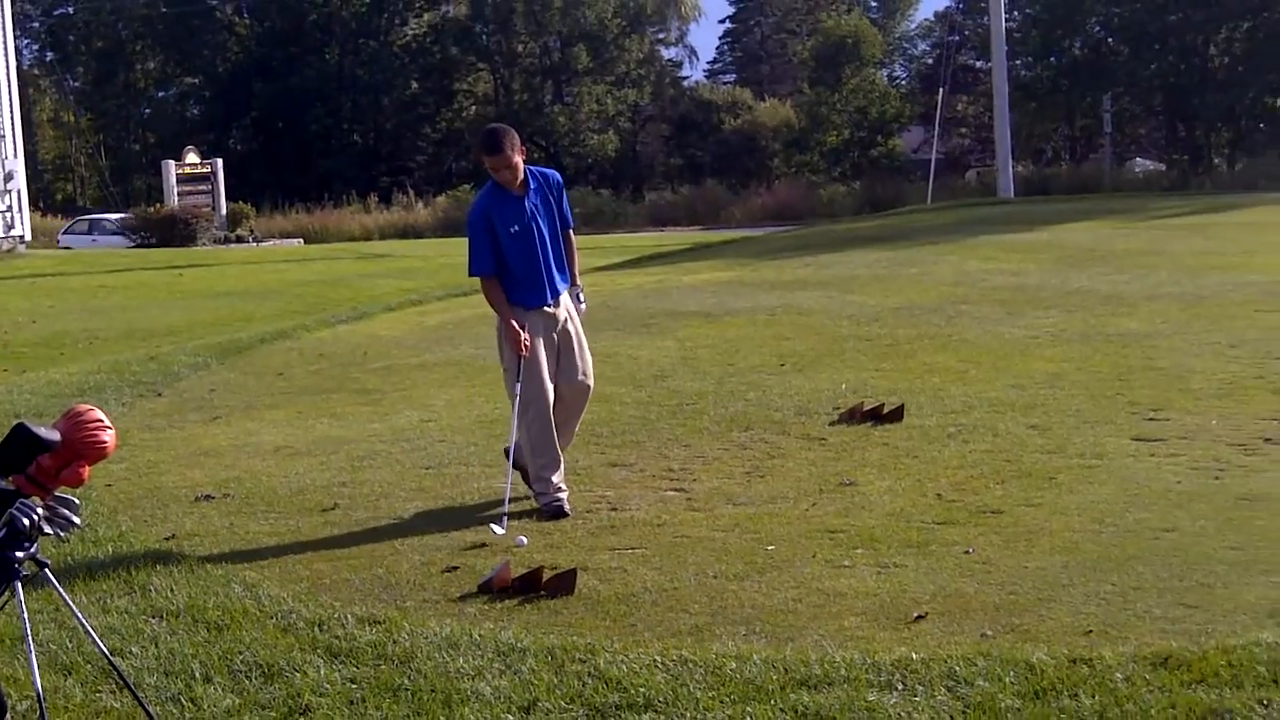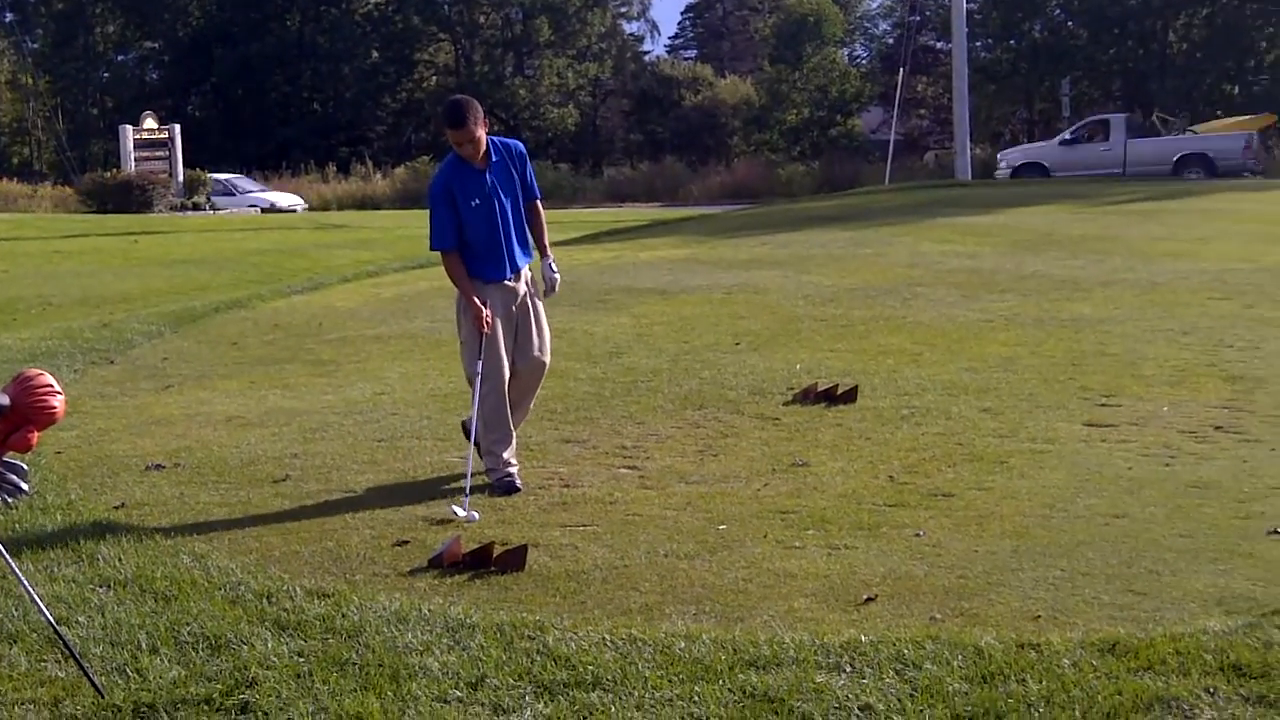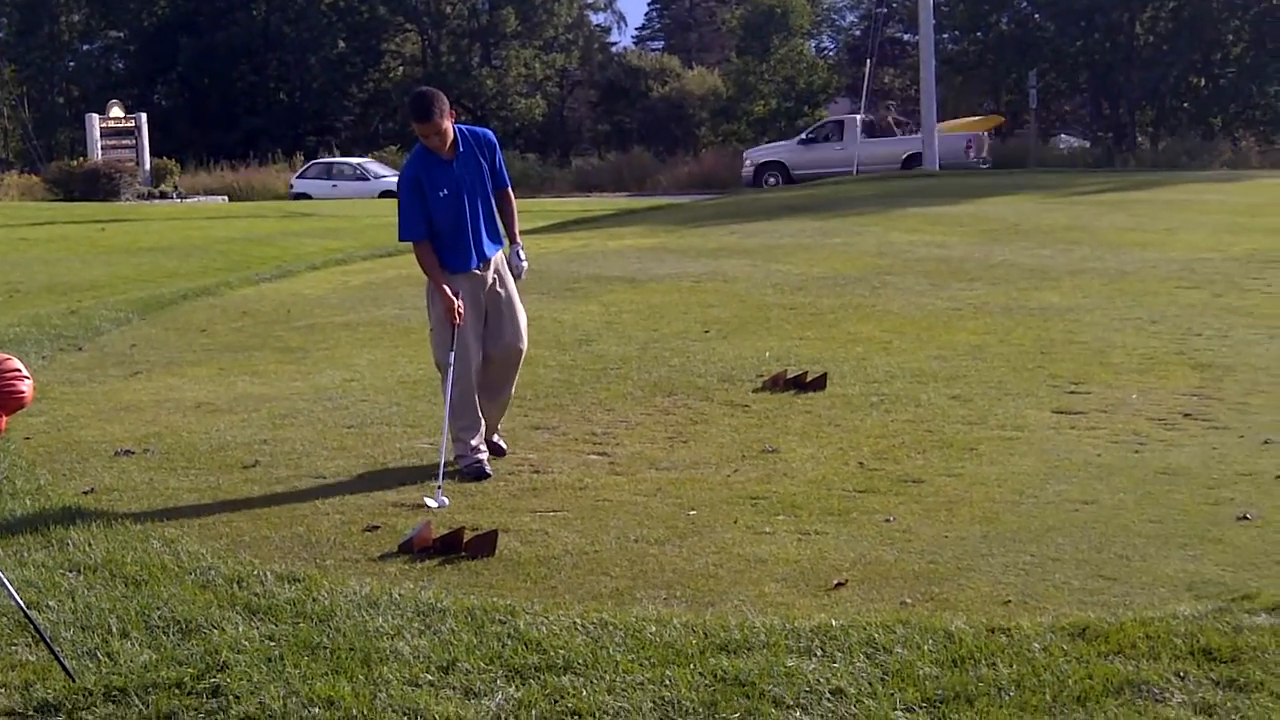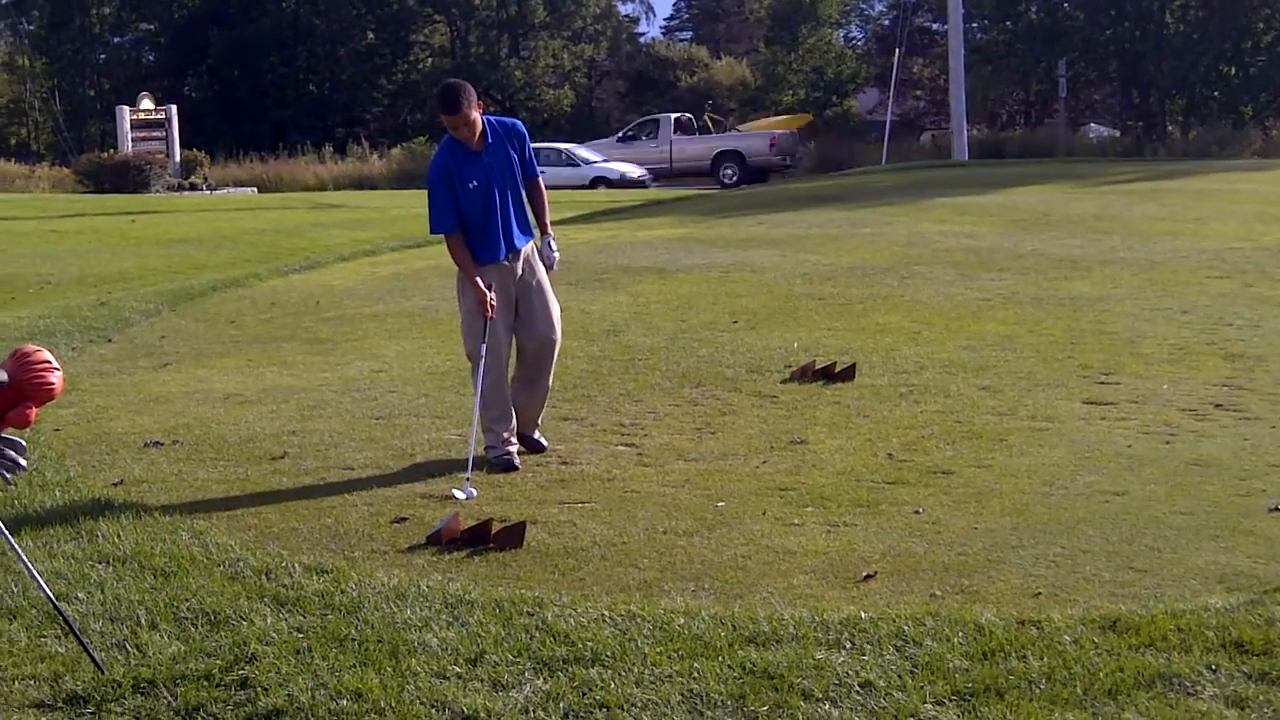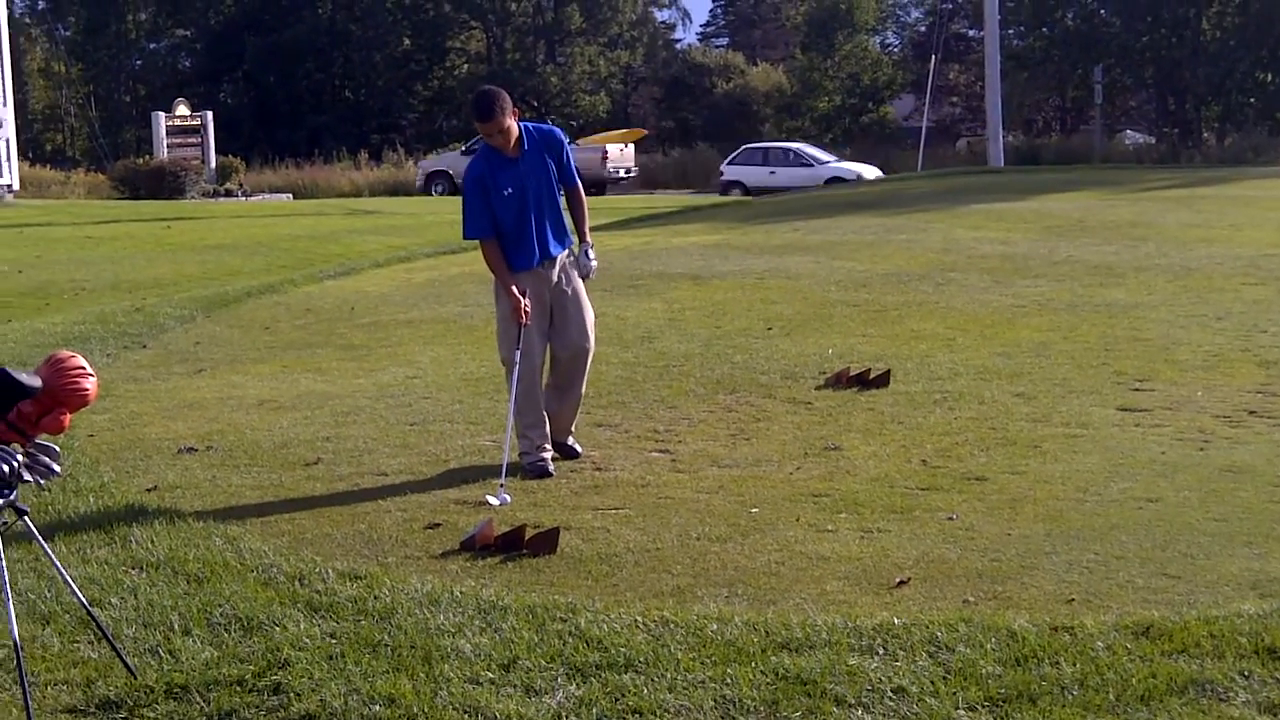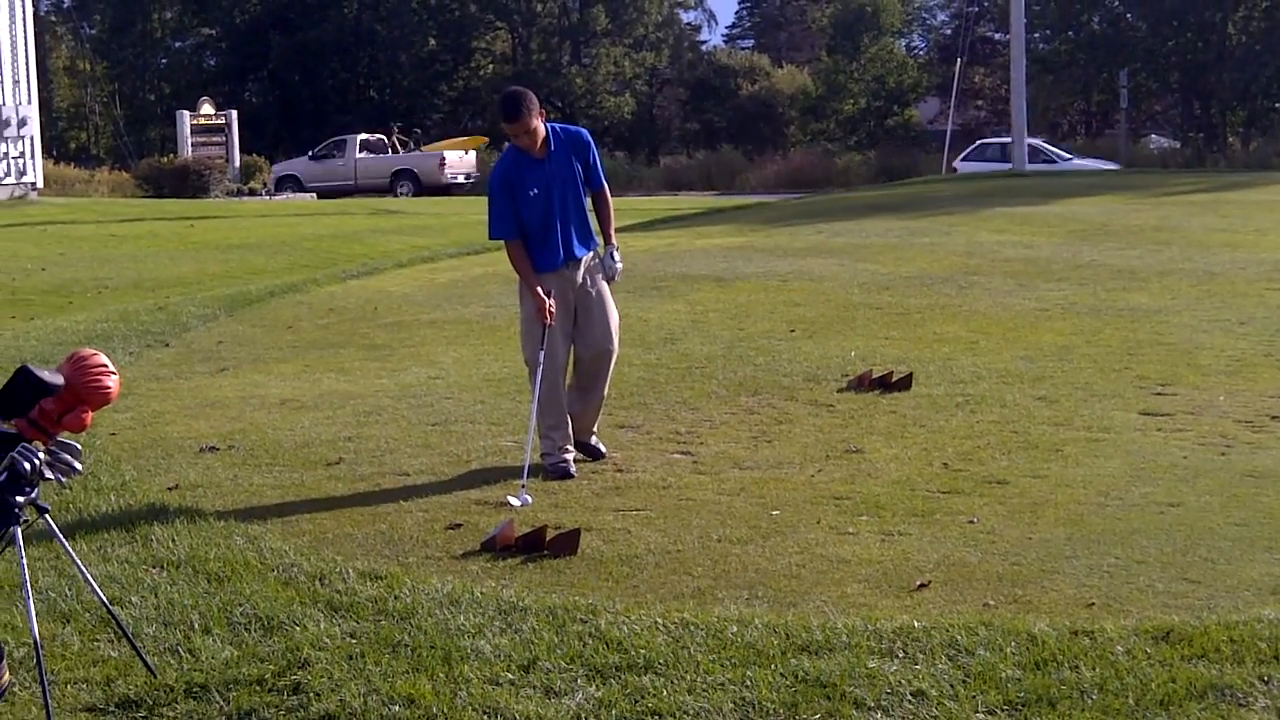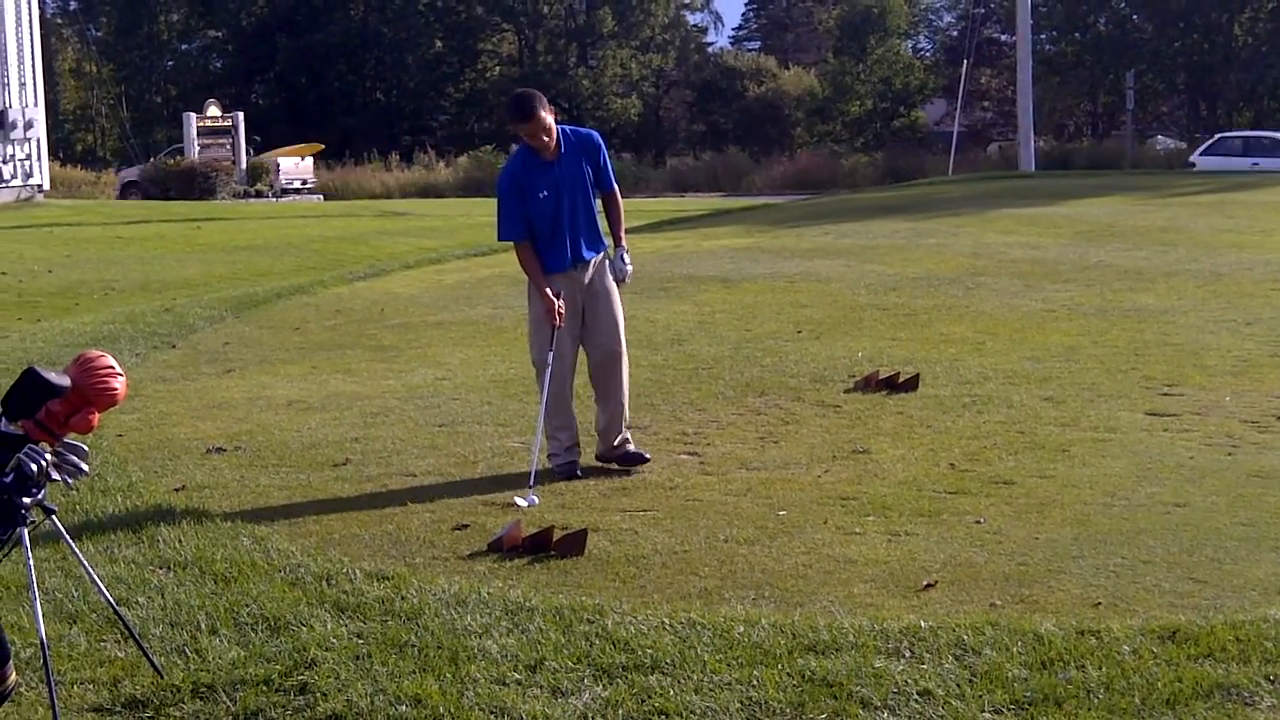
dt=0.3s
person 1, frame 1
left shoulder: (551, 182)
right shoulder: (484, 210)
right elbow: (487, 276)
left wrist: (576, 287)
right wrist: (509, 324)
left hip: (560, 303)
right hip: (523, 314)
left knee: (578, 386)
right knee: (537, 402)
left ankle: (526, 454)
right ankle: (550, 489)
person 1, frame 2
left shoulder: (514, 153)
right shoulder: (445, 182)
left elbow: (532, 205)
right elbow: (448, 250)
left wrist: (546, 258)
right wrist: (472, 300)
left hip: (522, 275)
right hip: (482, 287)
left knee: (535, 360)
right knee: (491, 376)
left ankle: (484, 428)
right ankle: (501, 464)
person 1, frame 3
left shoulder: (484, 142)
right shoulder: (414, 173)
left elbow: (503, 193)
right elbow: (419, 241)
left wrist: (515, 245)
right wrist: (443, 290)
left hip: (494, 261)
right hip: (452, 276)
left knee: (511, 344)
right knee: (460, 364)
left ankle: (487, 425)
right ankle: (470, 450)
person 1, frame 4
left shoulder: (513, 132)
right shoulder: (443, 166)
left elbow: (533, 183)
right elbow: (451, 233)
left wrist: (547, 235)
right wrist: (475, 281)
left hip: (525, 252)
right hip: (483, 267)
left knee: (545, 336)
right knee: (490, 355)
left ankle: (526, 423)
right ankle: (501, 441)
person 1, frame 5
left shoulder: (551, 140)
right shoulder: (478, 172)
left elbow: (573, 191)
right elbow: (486, 239)
left wrist: (586, 244)
right wrist: (510, 289)
left hip: (562, 261)
right hip: (519, 274)
left knee: (579, 345)
right knee: (525, 362)
left ankle: (560, 429)
right ankle: (535, 447)
person 1, frame 6
left shoulder: (578, 141)
right shoulder: (504, 173)
left elbow: (599, 192)
right elbow: (511, 239)
left wrist: (610, 245)
right wrist: (535, 290)
left hip: (587, 262)
right hip: (542, 275)
left knee: (602, 346)
right knee: (549, 364)
left ankle: (581, 428)
right ankle: (556, 449)
person 1, frame 7
left shoulder: (588, 143)
right shoulder: (513, 175)
left elbow: (610, 194)
right elbow: (521, 241)
left wrist: (621, 248)
right wrist: (544, 292)
left hip: (596, 263)
right hip: (551, 277)
left knee: (611, 351)
right knee: (555, 367)
left ankle: (613, 441)
right ankle: (563, 451)
